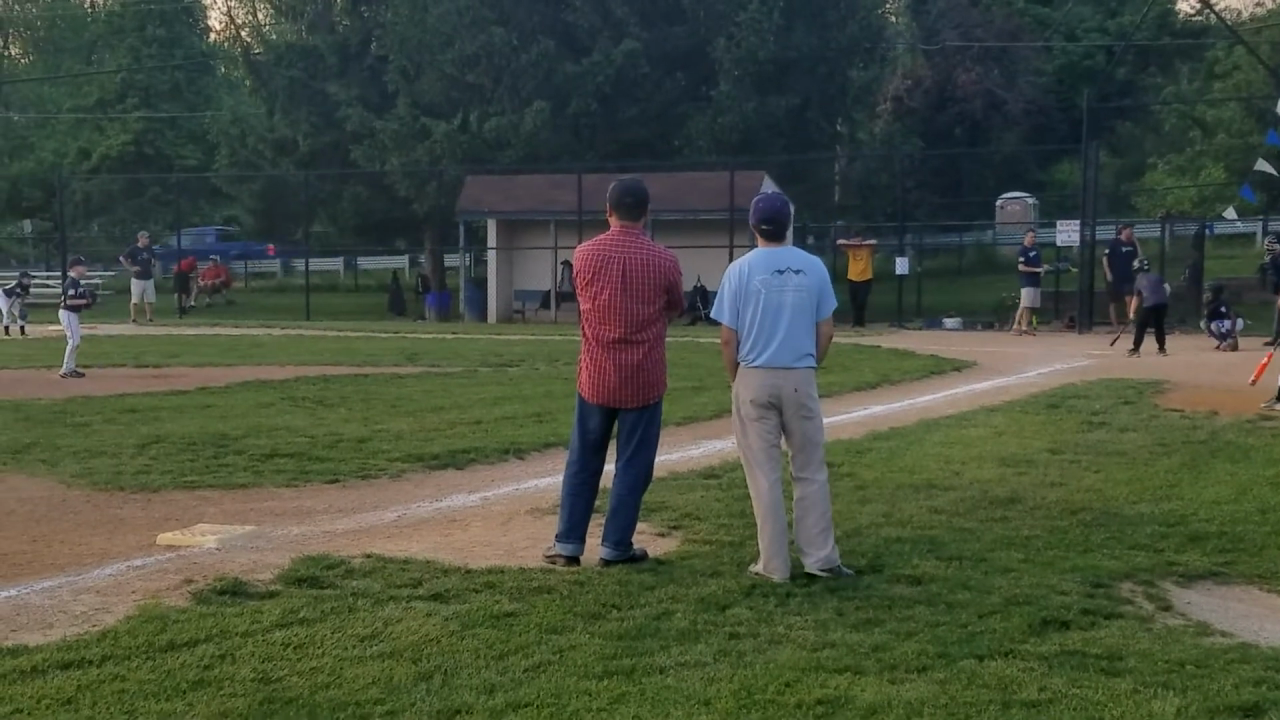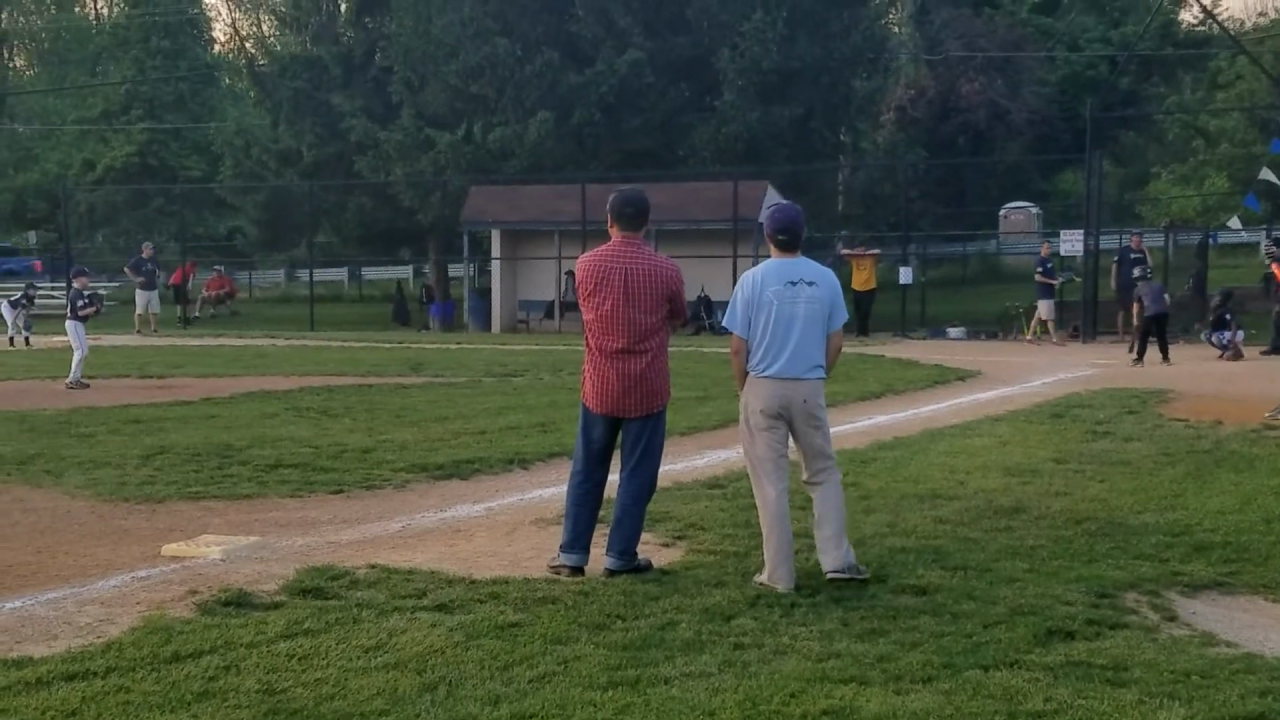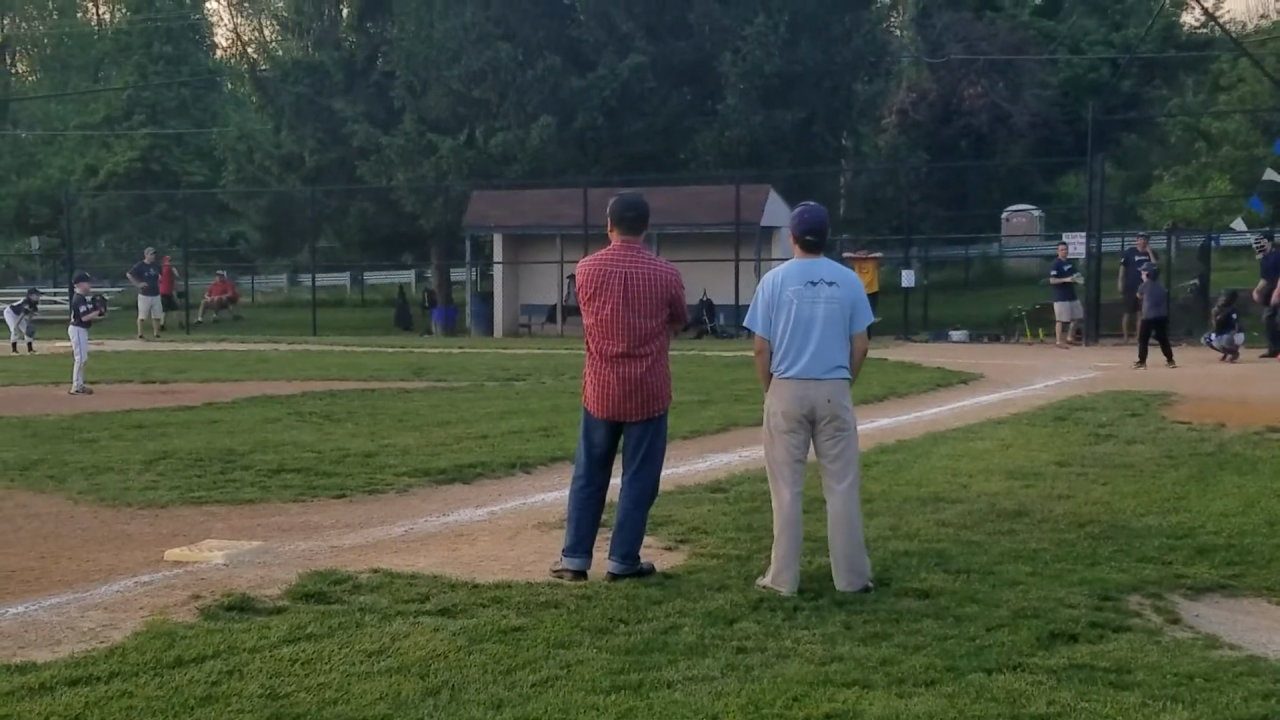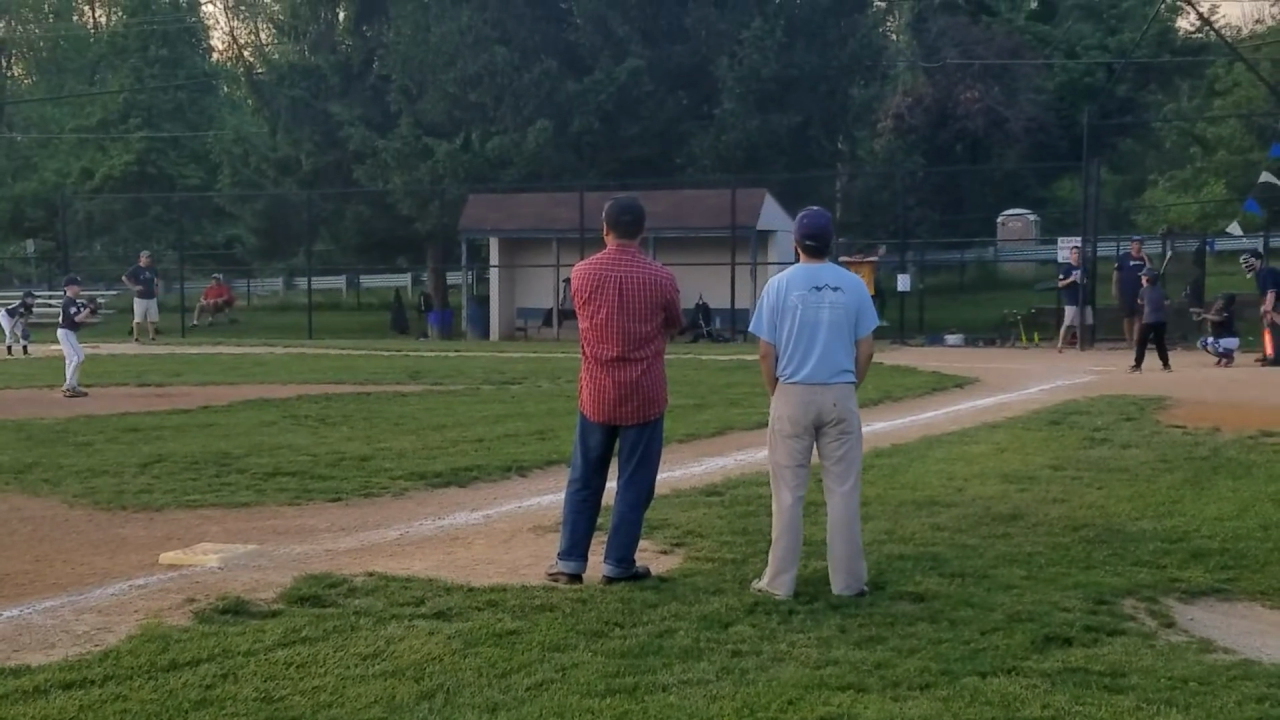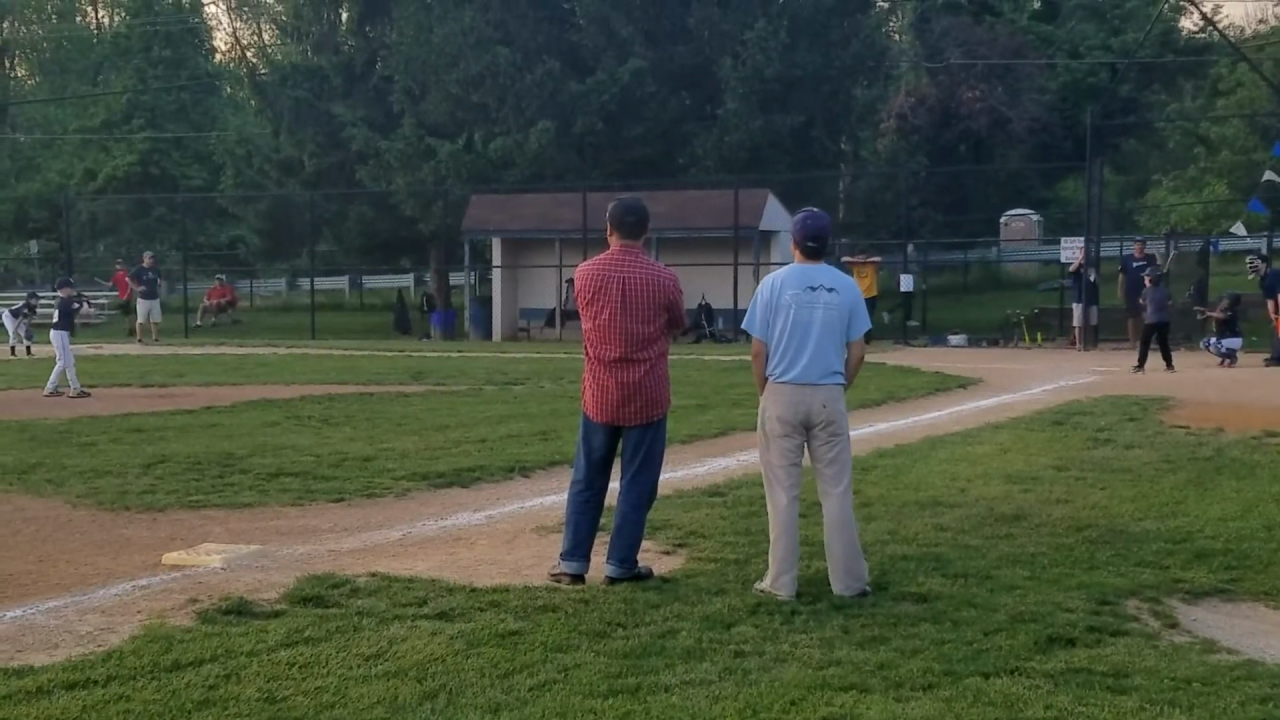
dt=0.5s
person 1, frame 1
left shoulder: (740, 269)
right shoulder: (814, 267)
left elbow: (728, 338)
right elbow: (826, 331)
left wrist: (736, 380)
left hip: (754, 380)
right hip: (800, 380)
left knee: (764, 475)
right knee: (811, 471)
left ankle: (774, 564)
right ankle: (821, 557)
person 1, frame 2
left shoulder: (753, 280)
right shoulder: (825, 278)
left elbow: (739, 347)
right elbow: (836, 343)
left wrist: (744, 389)
left hip: (764, 390)
right hip: (809, 390)
left knee: (771, 484)
right knee: (824, 473)
left ankle: (779, 574)
right ankle: (838, 559)
person 1, frame 3
left shoulder: (775, 280)
right shoulder: (848, 280)
left elbow: (761, 348)
right elbow: (860, 346)
left wrist: (770, 389)
left hip: (787, 392)
right hip: (834, 392)
left knee: (787, 488)
right knee: (842, 487)
left ankle: (783, 577)
right ankle: (851, 576)
person 1, frame 4
left shoulder: (780, 284)
right shoulder: (854, 285)
left elbow: (766, 352)
right elbow: (866, 350)
left wrist: (776, 394)
left hip: (793, 397)
right hip: (840, 397)
left knee: (788, 492)
right knee: (843, 491)
left ankle: (779, 581)
right ankle: (847, 580)
person 1, frame 5
left shoulder: (774, 283)
right shoulder: (847, 287)
left elbow: (758, 351)
right elbow: (856, 353)
left wrist: (765, 393)
left hip: (782, 396)
right hip: (828, 398)
left knee: (783, 492)
right knee: (836, 492)
left ankle: (782, 581)
right ankle: (849, 580)
person 2, frame 1
left shoulder: (584, 254)
right shoulder: (664, 261)
right elbow: (675, 310)
left hip: (596, 375)
right hip: (643, 378)
left knee: (583, 462)
right knee: (633, 465)
left ankle: (567, 544)
right ankle: (615, 548)
person 2, frame 2
left shoulder: (586, 265)
right shoulder: (666, 270)
right elbow: (679, 319)
left hip: (600, 385)
right hip: (646, 387)
left knee: (587, 472)
right knee: (637, 475)
left ankle: (571, 554)
right ankle: (620, 557)
person 2, frame 3
left shoulder: (586, 269)
right shoulder: (666, 274)
right elbow: (679, 322)
left hip: (601, 389)
right hip: (648, 391)
left knee: (588, 476)
right knee: (639, 479)
left ankle: (574, 559)
right ankle: (623, 561)
person 2, frame 4
left shoulder: (581, 273)
right shoulder: (661, 277)
right elbow: (674, 326)
left hip: (596, 393)
right hip: (643, 394)
left knee: (584, 480)
right knee: (635, 484)
left ankle: (570, 562)
right ankle: (618, 565)
person 2, frame 5
left shoulder: (585, 273)
right shoulder: (664, 278)
right elbow: (678, 327)
left hip: (599, 394)
right hip: (647, 395)
left knee: (587, 480)
right knee: (637, 484)
left ankle: (572, 563)
right ankle: (620, 565)
